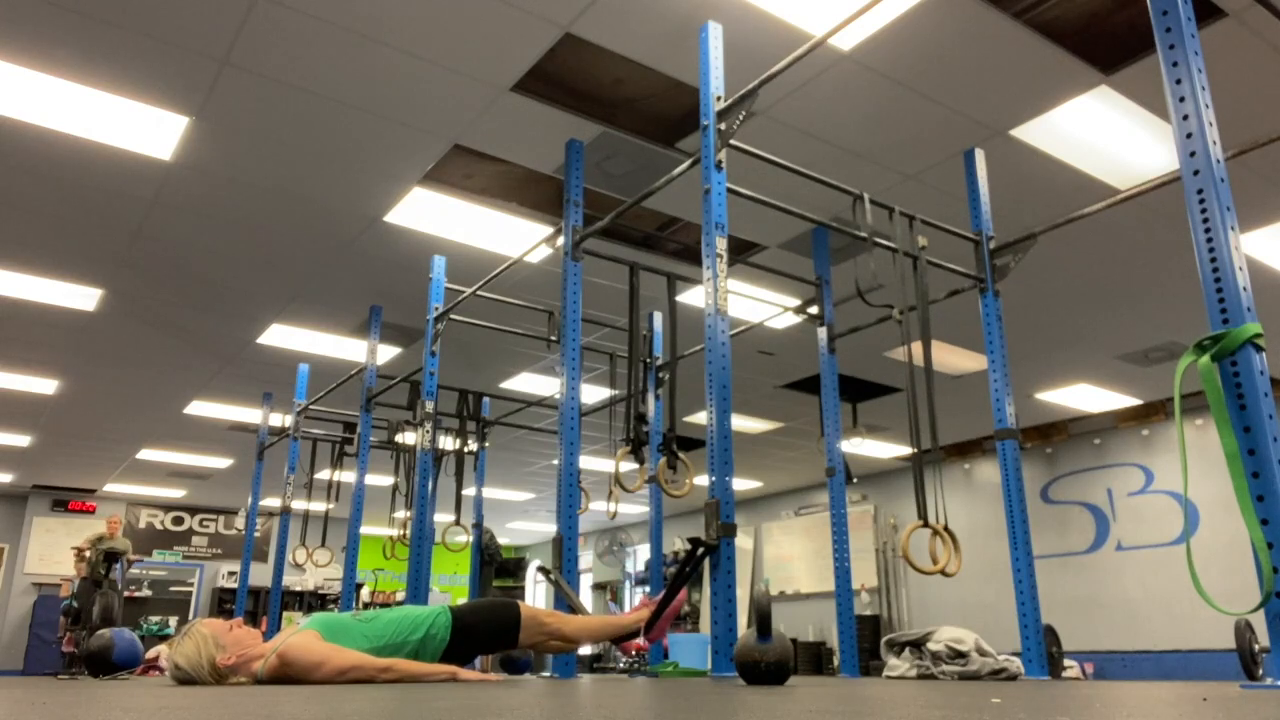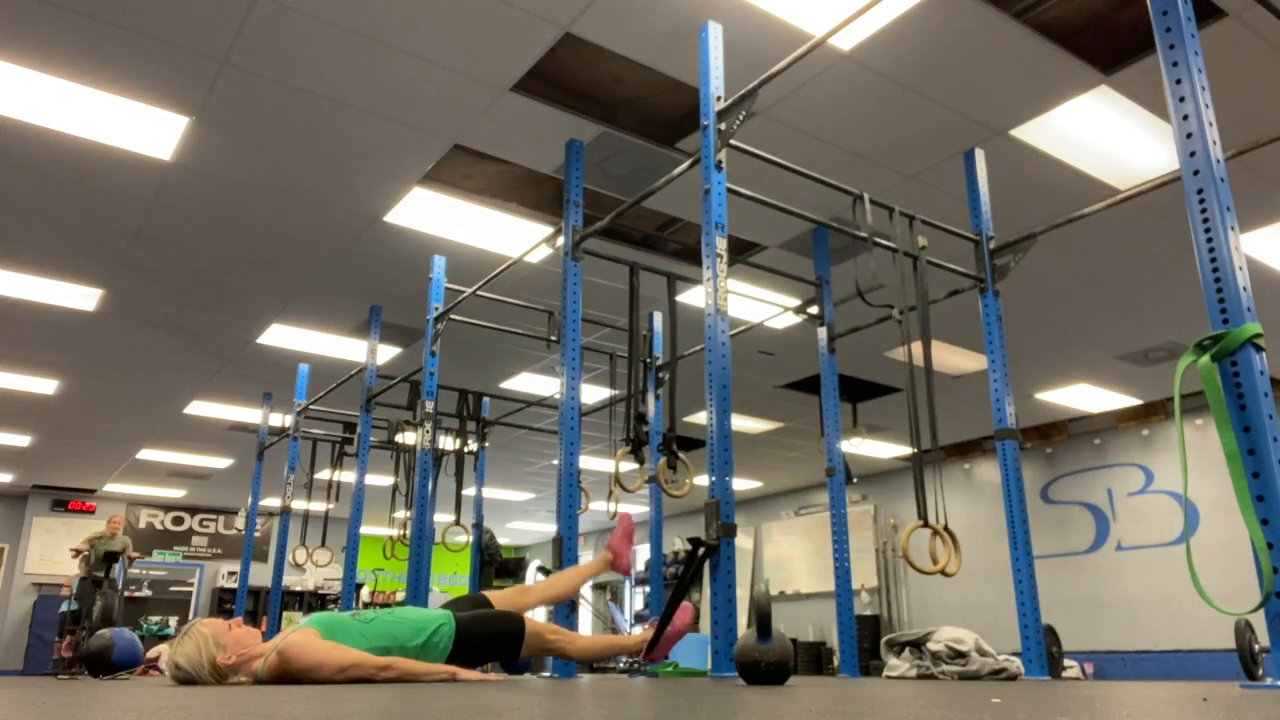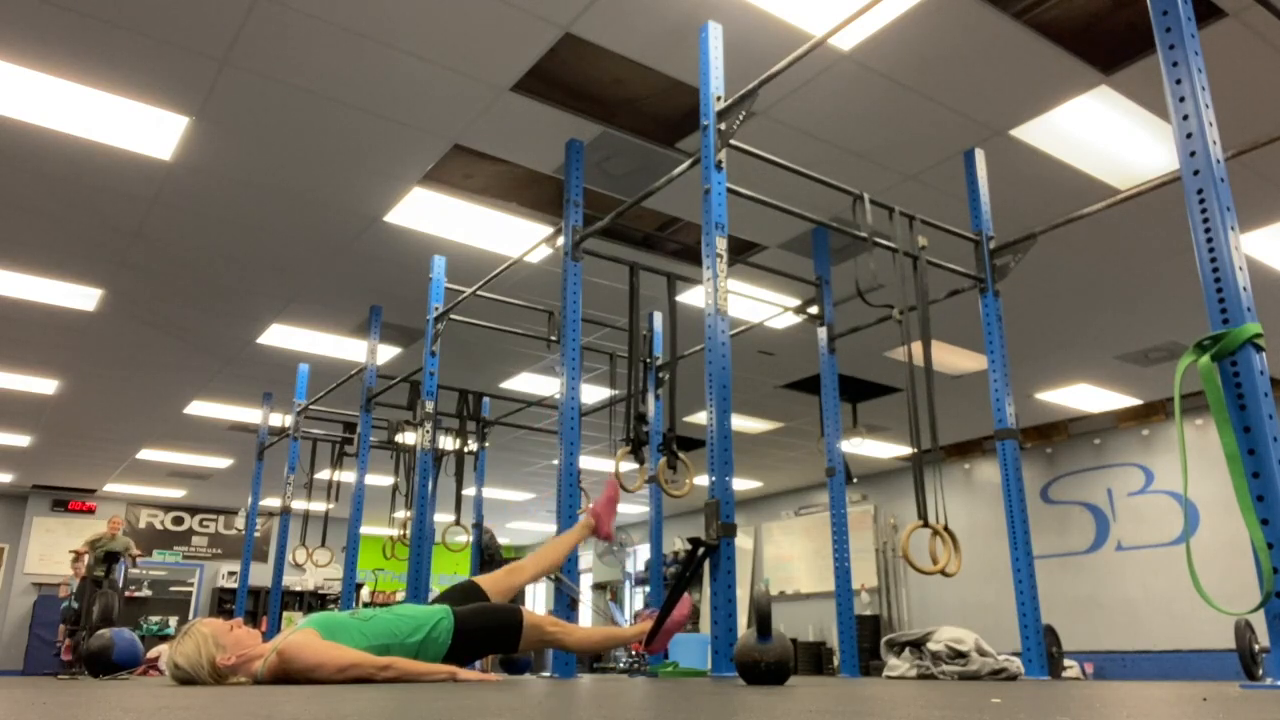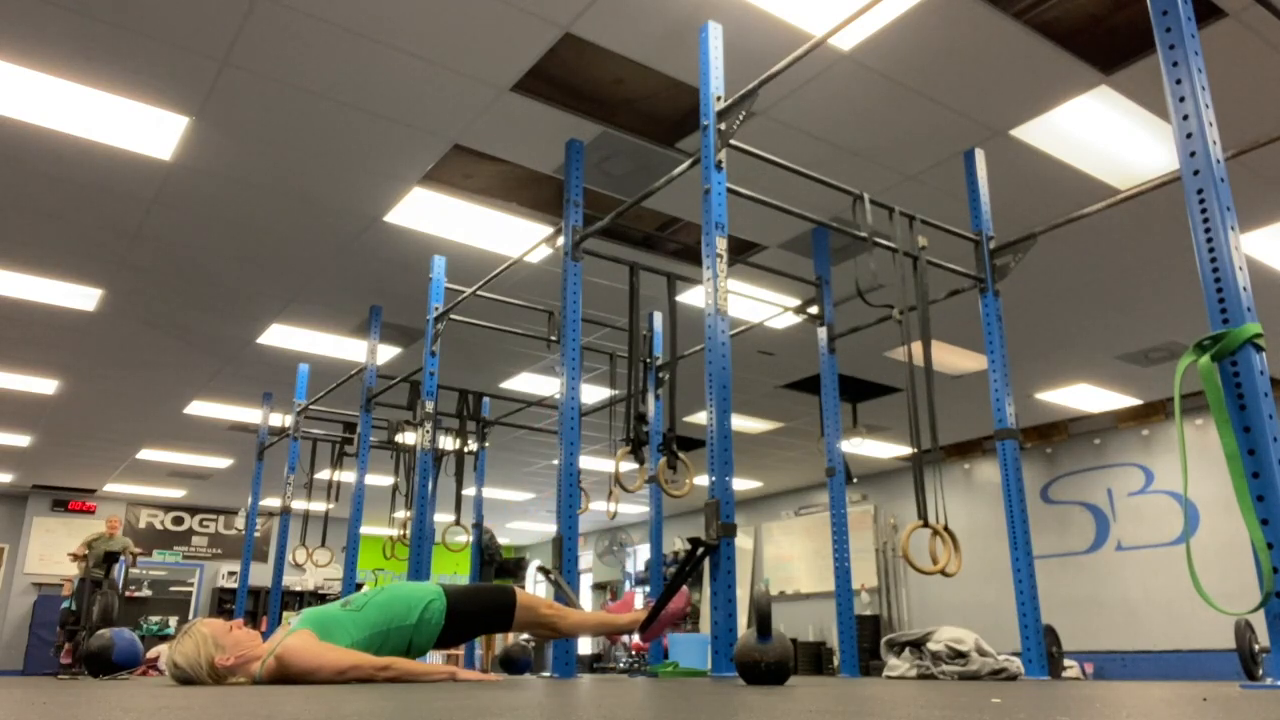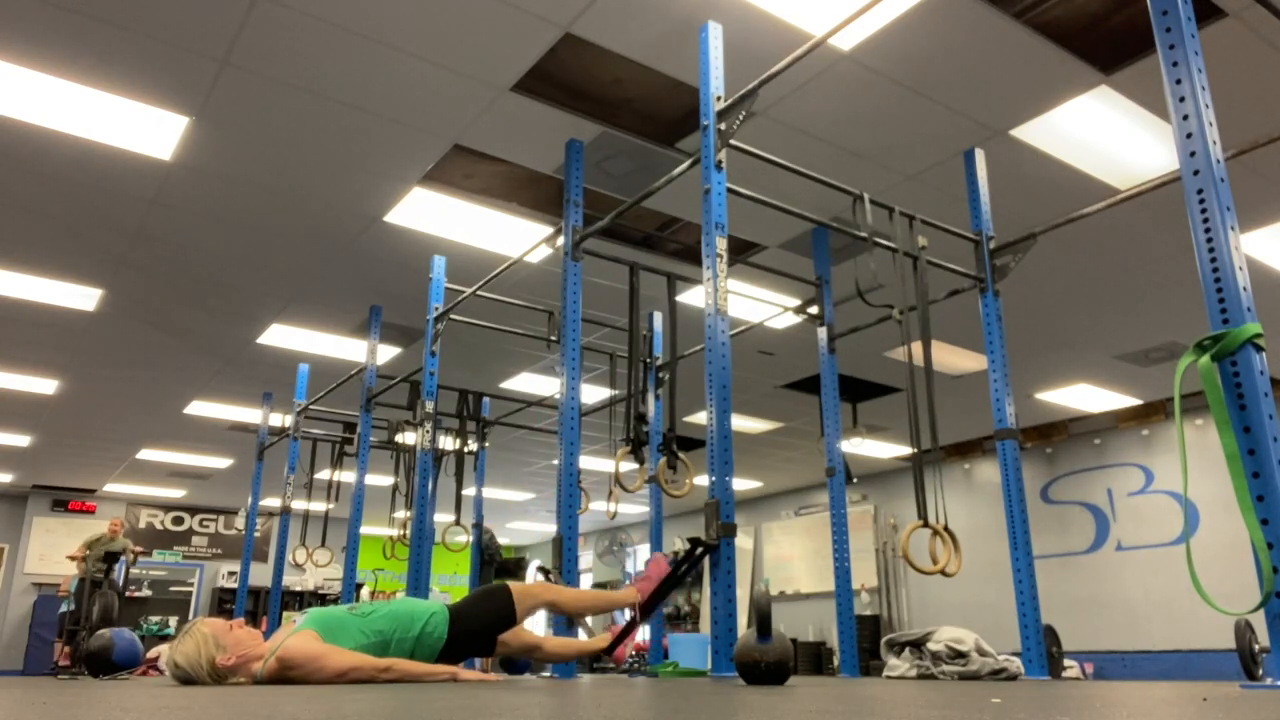
dt=1s
person 1, frame 1
left shoulder: (274, 654)
right shoulder: (290, 659)
right elbow: (382, 668)
right wrist: (457, 673)
left hip: (437, 628)
right hip: (443, 633)
left knee: (538, 635)
right knee: (547, 622)
left ankle: (628, 627)
right ankle: (642, 620)
person 1, frame 2
left shoulder: (278, 652)
right shoulder: (289, 656)
right elbow: (380, 667)
right wrist: (455, 673)
left hip: (435, 621)
right hip: (443, 639)
left knee: (522, 595)
right knee: (551, 635)
left ankle: (610, 557)
right ankle: (647, 641)
person 1, frame 3
left shoulder: (277, 651)
right shoulder: (289, 655)
right elbow: (380, 667)
right wrist: (456, 672)
left hip: (427, 617)
right hip: (441, 633)
left knee: (517, 573)
right knee: (549, 628)
left ankle: (592, 522)
right ankle: (645, 632)
person 1, frame 4
left shoulder: (274, 652)
right shoulder: (288, 659)
right elbow: (380, 668)
right wrist: (456, 675)
left hip: (427, 608)
right hip: (434, 612)
left knee: (534, 616)
right knee: (544, 612)
left ankle: (612, 620)
right ankle: (641, 621)
person 1, frame 5
left shoulder: (272, 655)
right shoulder: (292, 658)
right elbow: (380, 669)
right wrist: (458, 674)
left hip: (432, 629)
right hip: (438, 633)
left knee: (529, 644)
right knee: (539, 591)
left ankle: (603, 646)
right ankle: (636, 595)
